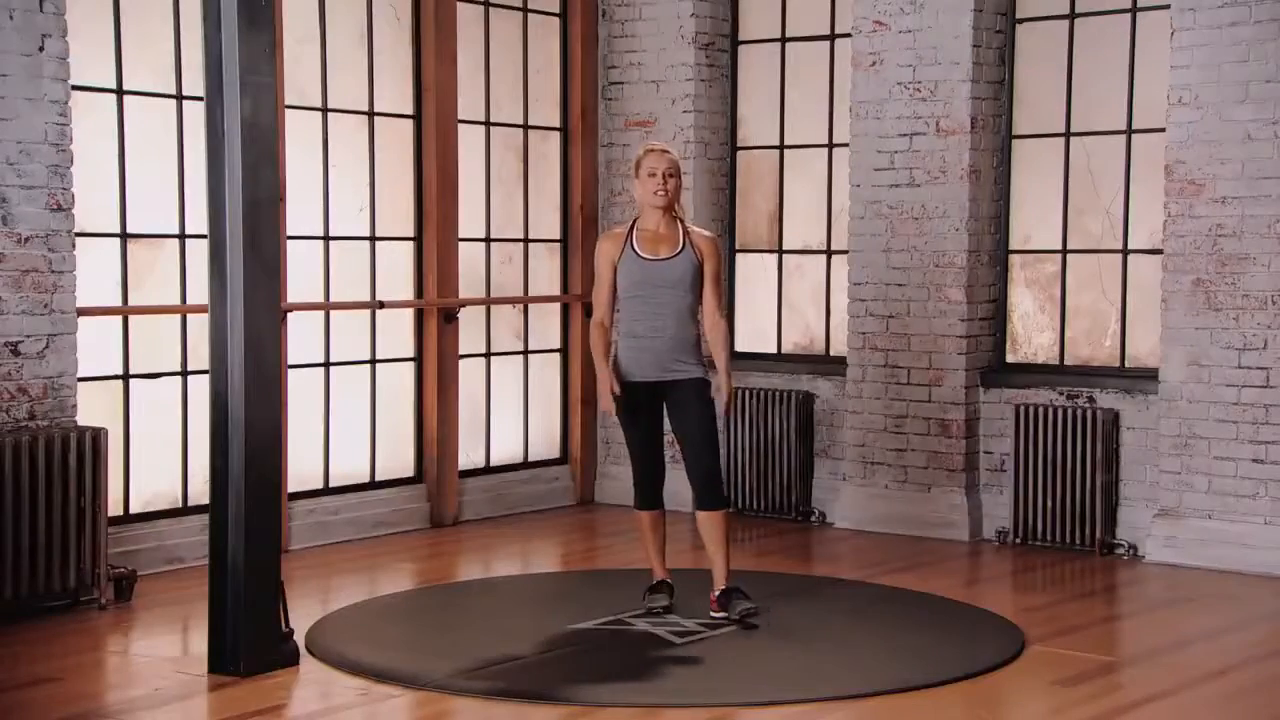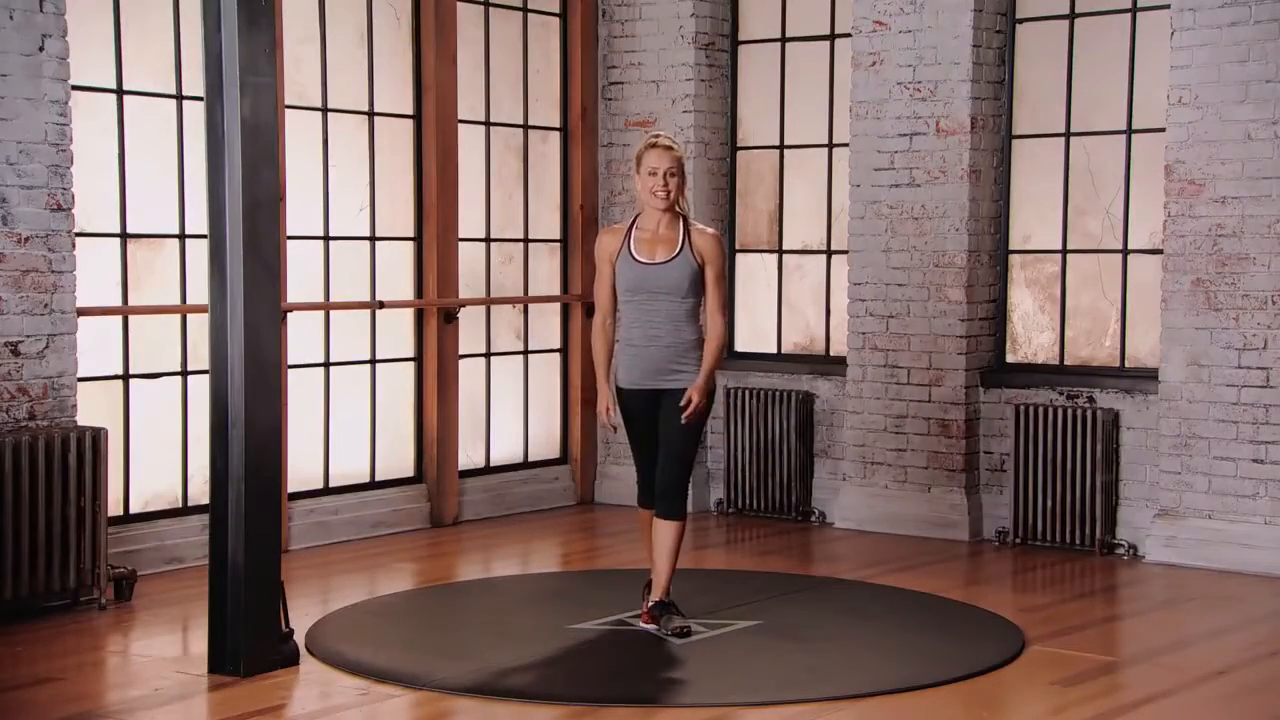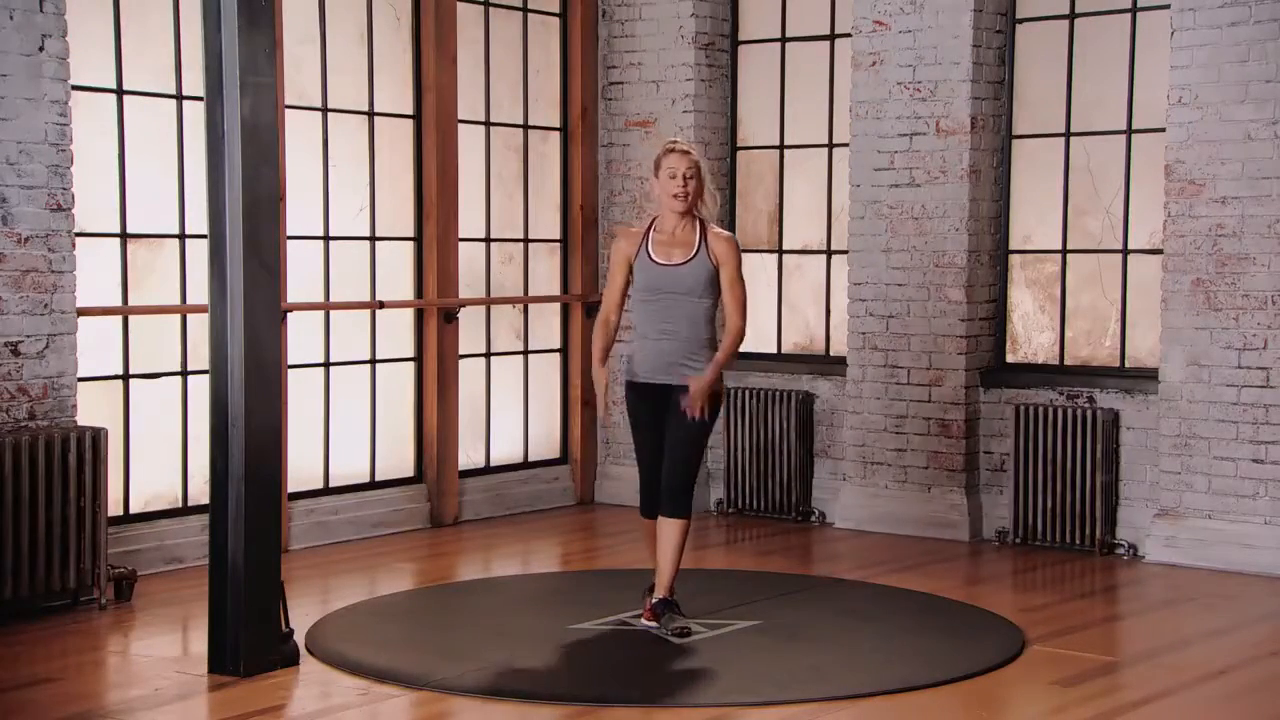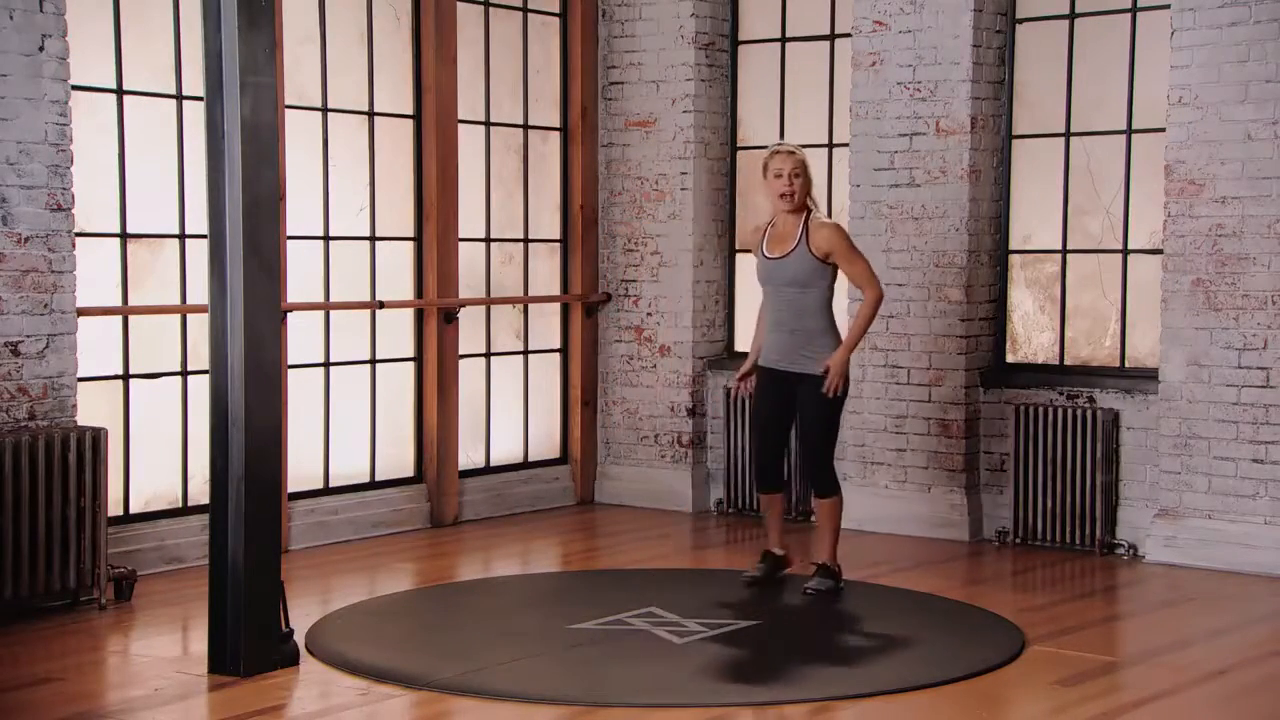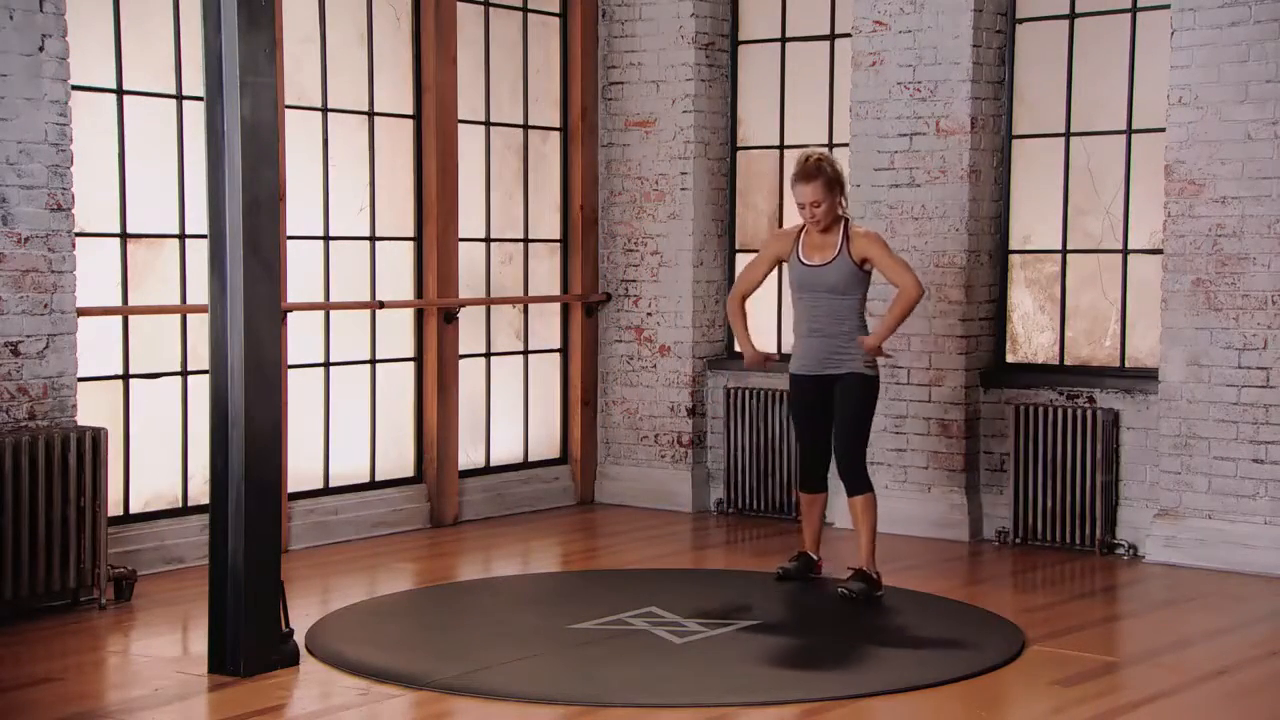
dt=1s
person 1, frame 1
left shoulder: (702, 243)
right shoulder: (613, 244)
left elbow: (713, 317)
right elbow: (601, 319)
left wrist: (723, 373)
right wrist: (604, 371)
left hip: (687, 374)
right hip: (633, 375)
left knee: (706, 475)
right knee: (648, 478)
left ankle: (722, 588)
right ankle: (660, 578)
person 1, frame 2
left shoulder: (704, 242)
right shoulder: (612, 241)
left elbow: (716, 321)
right elbow: (603, 319)
left wrist: (704, 380)
right wrist: (603, 384)
left hip: (684, 382)
right hip: (634, 381)
left knee: (672, 486)
right knee: (649, 483)
left ankle: (658, 600)
right ankle: (656, 575)
person 1, frame 3
left shoulder: (721, 244)
right shoulder: (629, 243)
left elbow: (735, 323)
right elbow: (609, 313)
left wrist: (711, 374)
right wrist: (599, 363)
left hip: (695, 380)
right hip: (645, 379)
left knee: (677, 484)
right knee: (651, 483)
left ankle: (662, 600)
right ankle: (660, 580)
person 1, frame 4
left shoulder: (825, 233)
right shoulder: (760, 236)
left elbow: (872, 292)
left wrist: (845, 351)
right wrist: (752, 357)
left hip: (818, 369)
right hip: (773, 368)
left knee: (815, 464)
right knee: (764, 461)
left ankle: (827, 564)
right ankle: (775, 552)
person 1, frame 5
left shoulder: (862, 240)
right shoulder: (784, 242)
left elbow: (912, 288)
right elbow: (738, 291)
left wrist: (881, 335)
right wrist: (743, 340)
left hip: (853, 369)
right hip: (806, 369)
left knee: (848, 459)
right knee: (810, 462)
left ankle: (867, 569)
right ankle: (810, 554)
